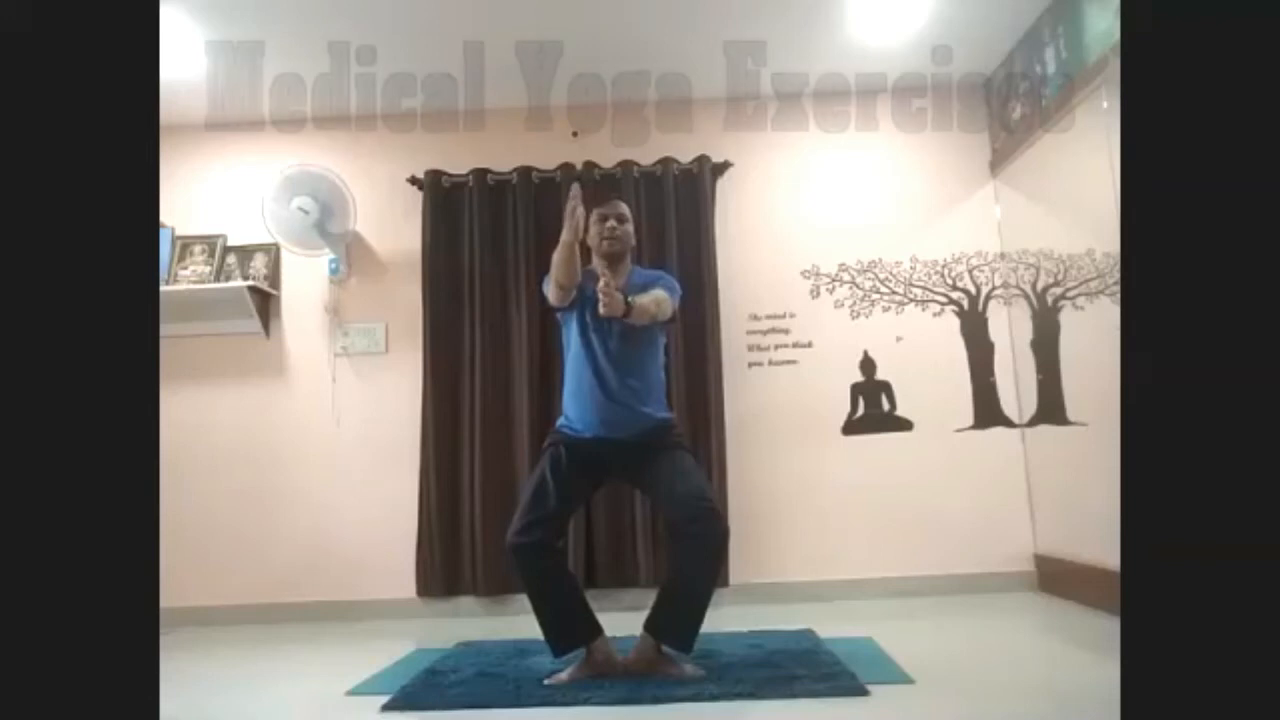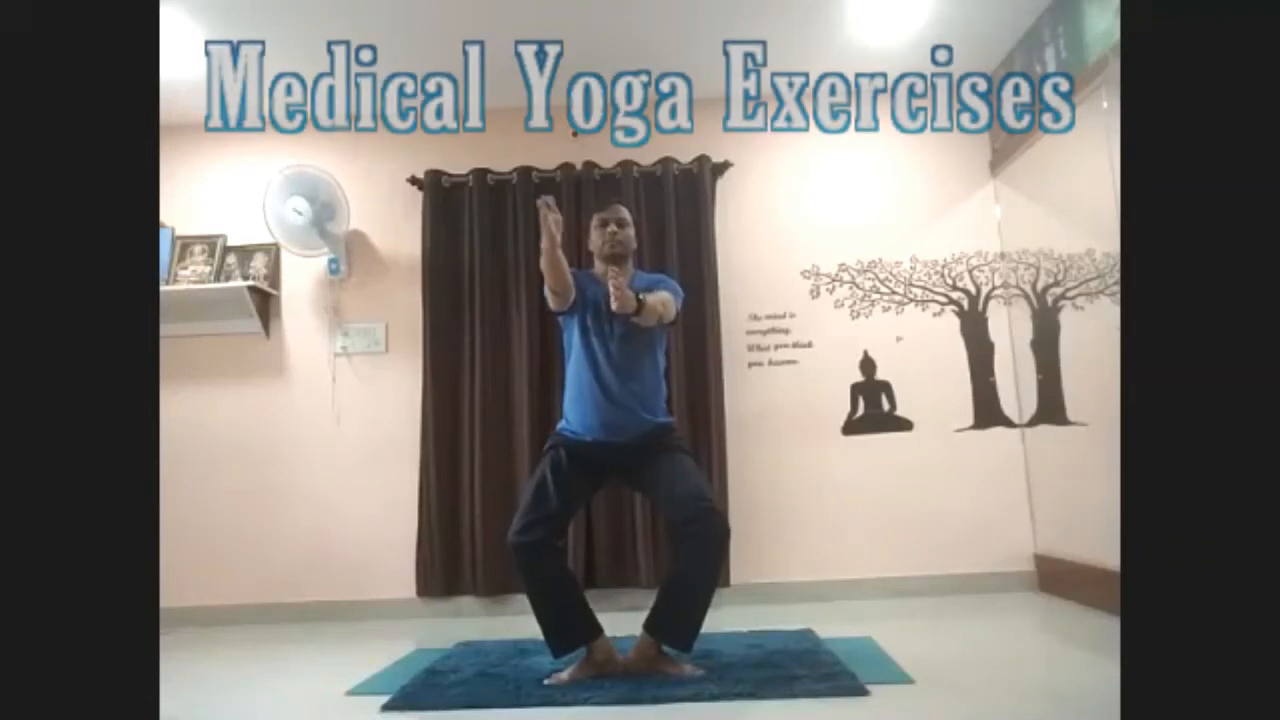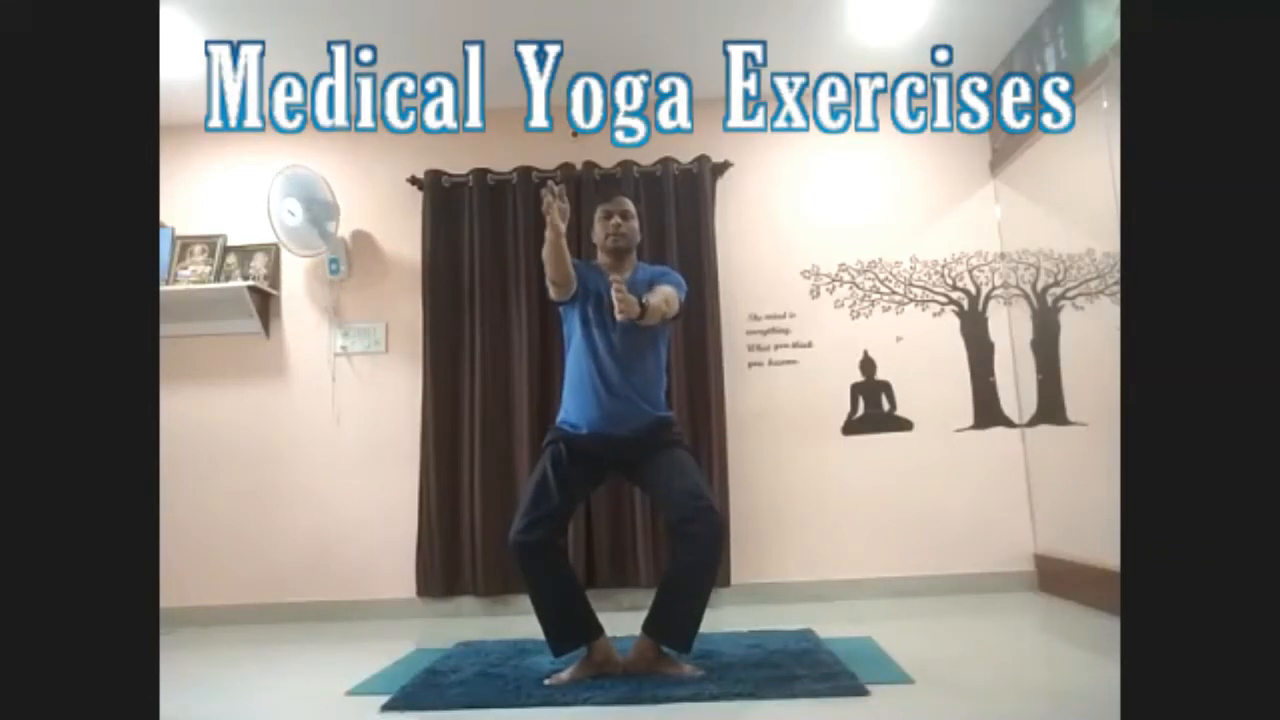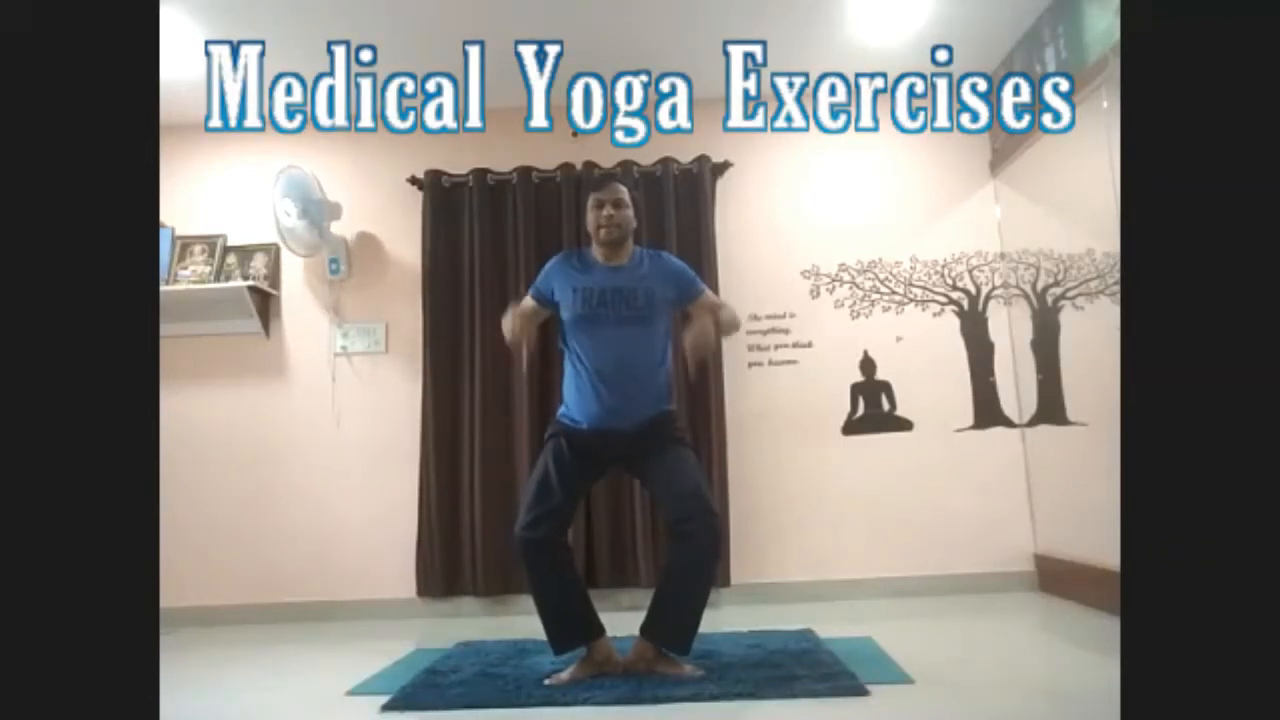
dt=1s
person 1, frame 1
left shoulder: (658, 282)
right shoulder: (571, 284)
left elbow: (656, 307)
right elbow: (561, 287)
left wrist: (624, 307)
right wrist: (567, 235)
left hip: (650, 435)
right hip: (578, 437)
left knee: (707, 527)
right knee: (526, 539)
left ankle: (652, 648)
right ankle: (594, 650)
person 1, frame 2
left shoulder: (660, 285)
right shoulder: (575, 287)
left elbow: (660, 310)
right elbow: (556, 288)
left wrist: (634, 304)
right wrist: (550, 242)
left hip: (651, 437)
right hip: (578, 439)
left knee: (707, 526)
right knee: (526, 538)
left ankle: (652, 647)
right ankle: (594, 649)
person 1, frame 3
left shoulder: (662, 279)
right shoulder: (578, 276)
left elbow: (663, 308)
right elbow: (555, 279)
left wrist: (638, 309)
right wrist: (556, 228)
left hip: (650, 432)
right hip: (577, 435)
left knee: (703, 523)
right knee: (528, 535)
left ankle: (652, 647)
right ankle: (595, 649)
person 1, frame 4
left shoulder: (666, 270)
right shoulder: (562, 271)
left elbow: (726, 314)
right elbow: (521, 315)
left wrist: (707, 323)
right wrist: (513, 322)
left hip: (653, 428)
right hip: (577, 430)
left knee: (701, 526)
right knee: (533, 533)
left ankle: (653, 646)
right ankle: (594, 648)
